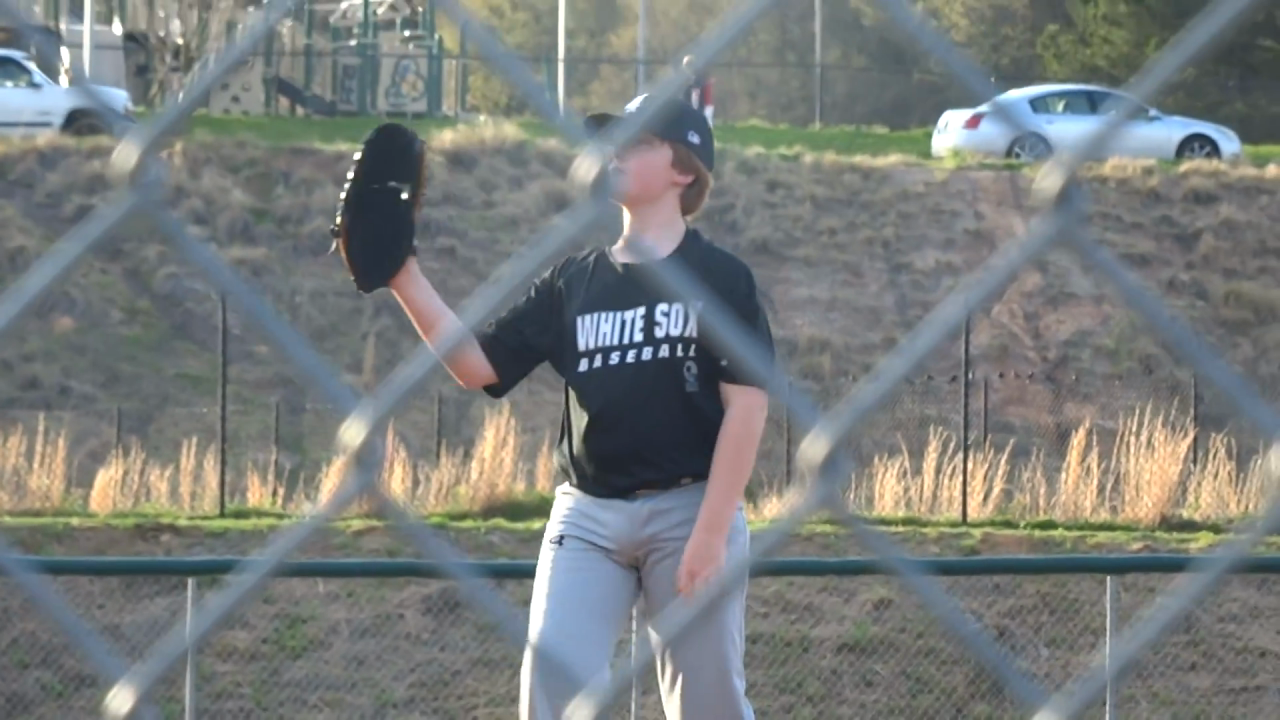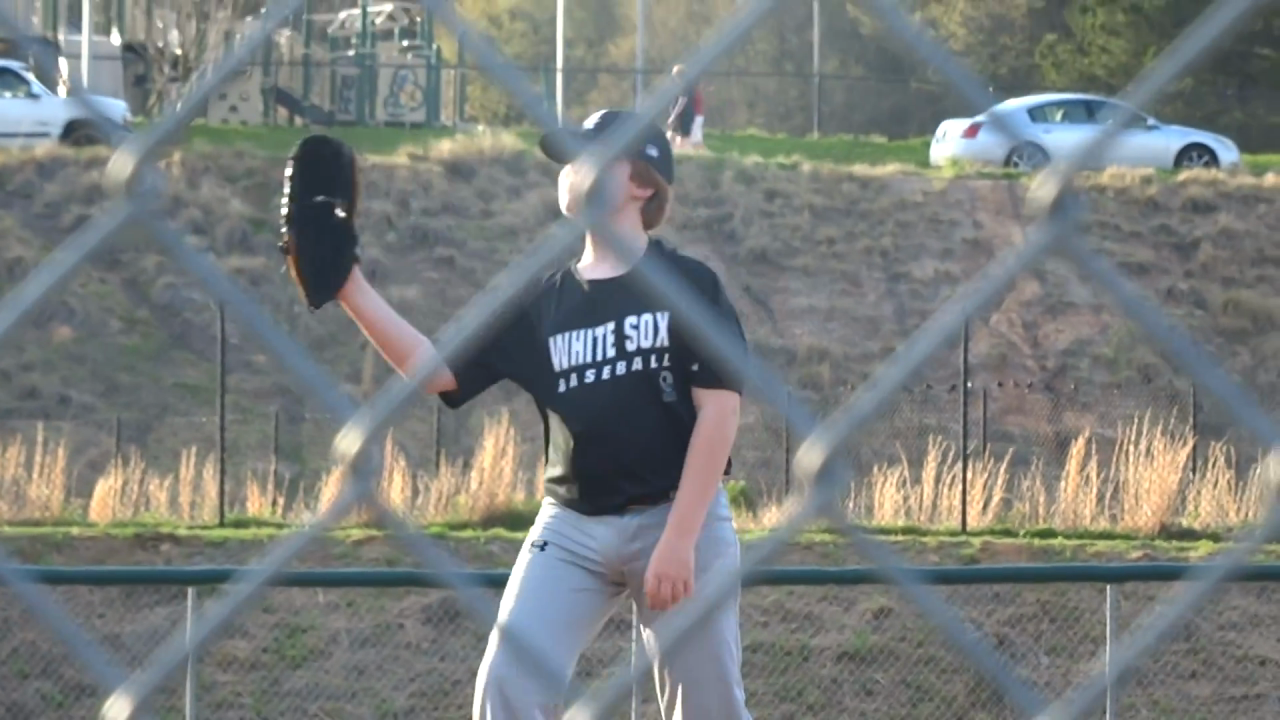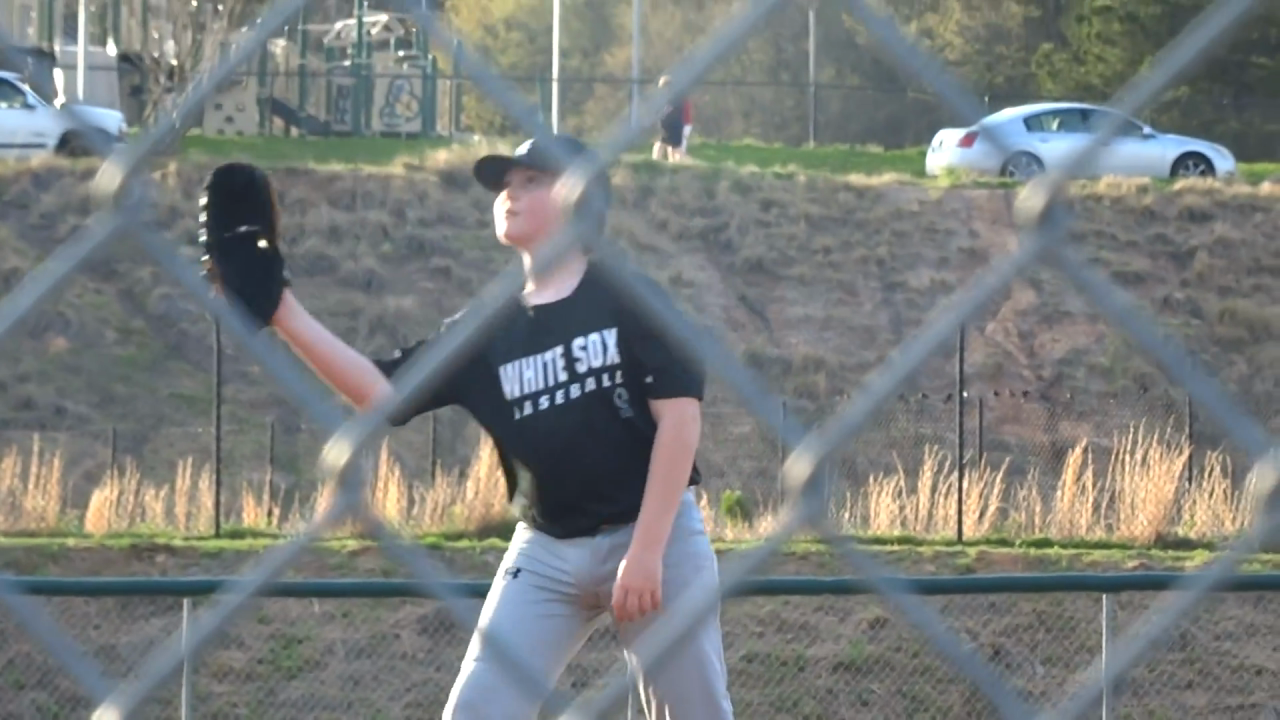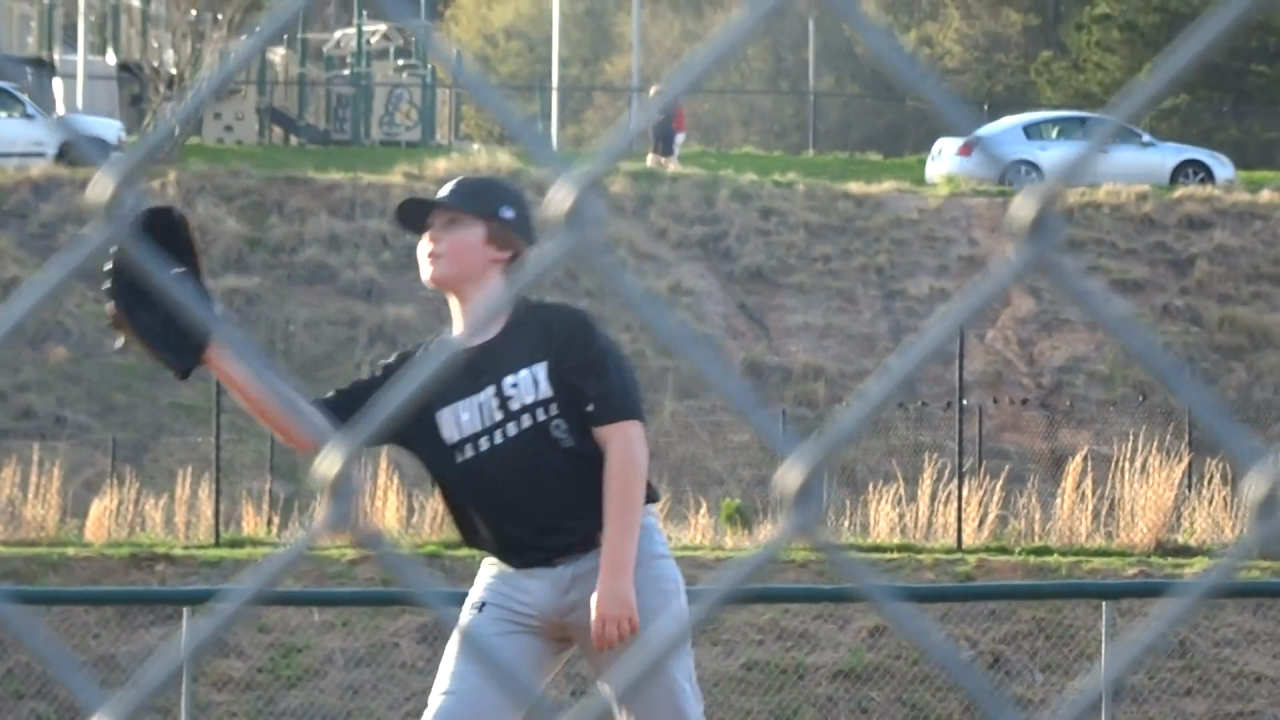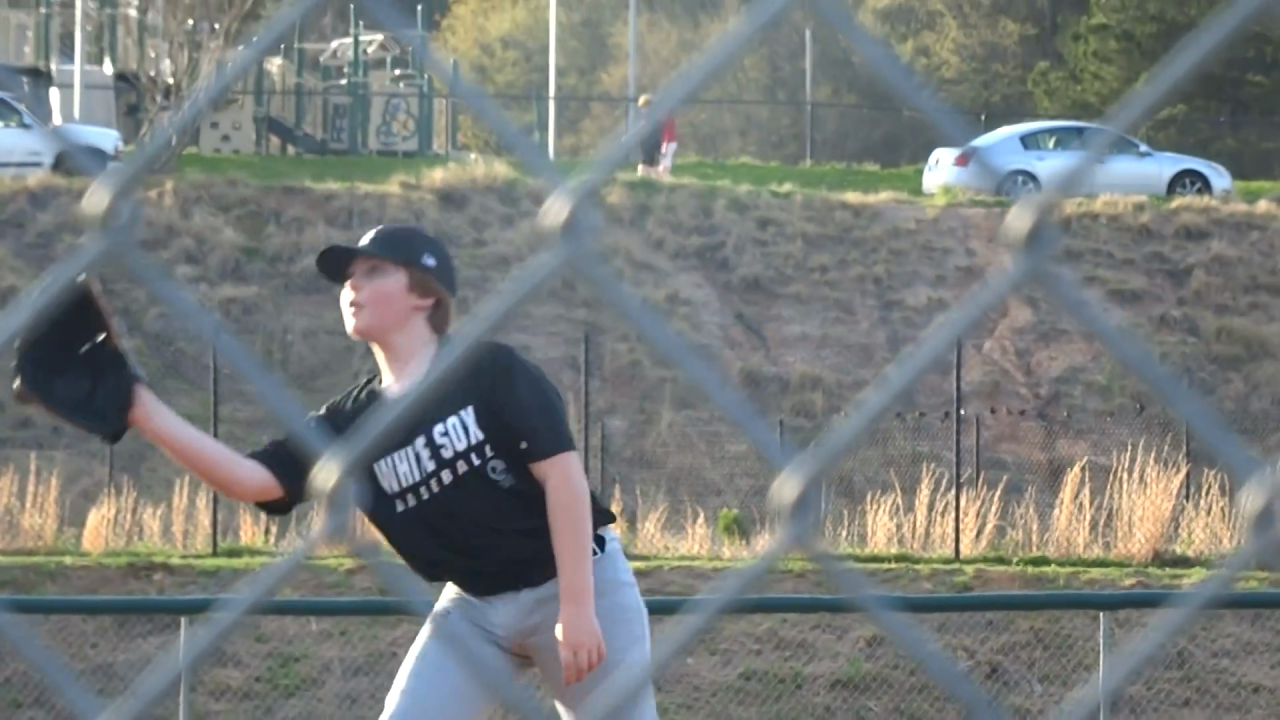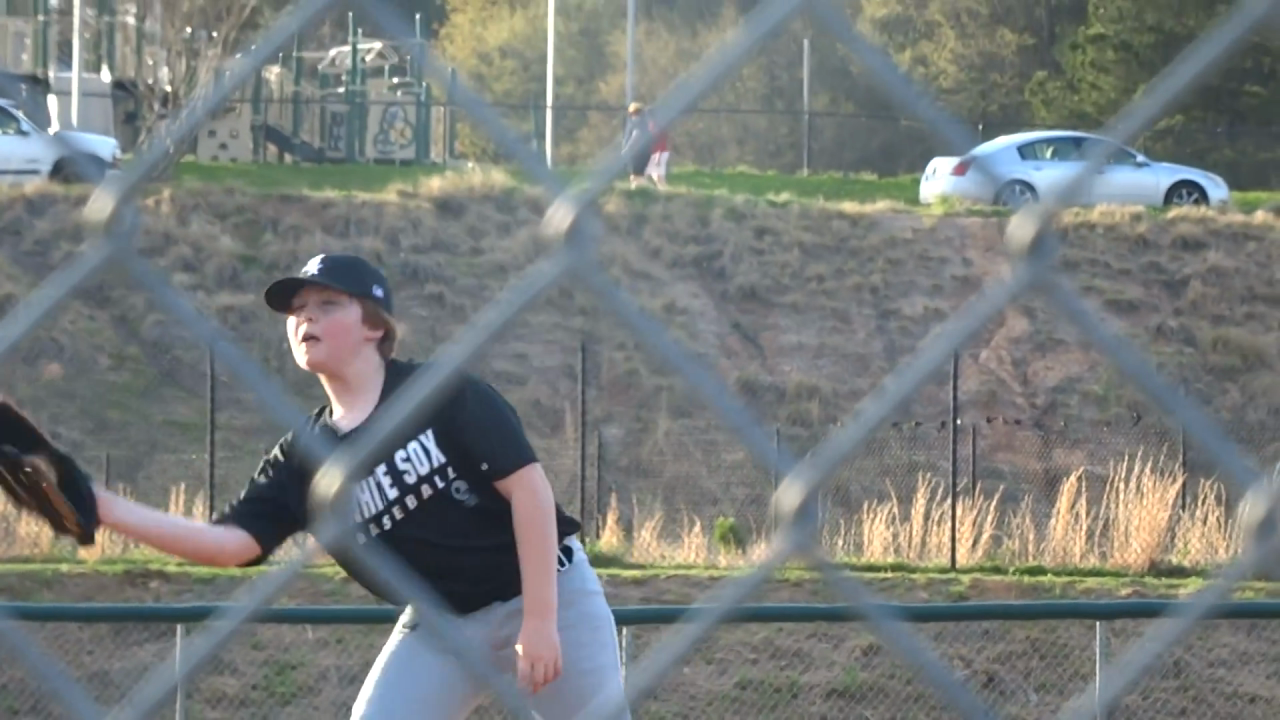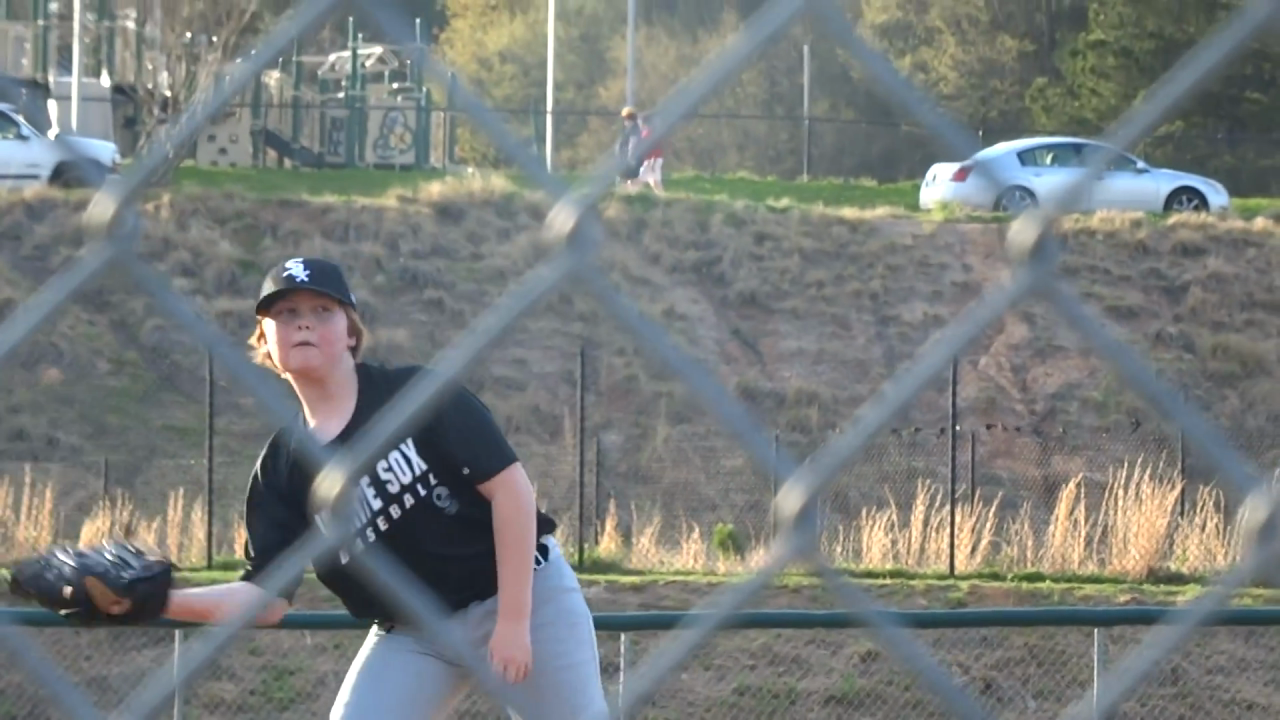
dt=0.1s
person 1, frame 1
left shoulder: (721, 276)
right shoulder: (570, 281)
left elbow: (748, 406)
right elbow: (476, 365)
left wrist: (711, 532)
right wrist: (401, 271)
left hip: (692, 509)
right hip: (588, 513)
person 1, frame 2
left shoulder: (687, 283)
right shoulder: (540, 301)
left elbow: (719, 408)
right elbow: (437, 372)
left wrist: (679, 538)
right wrist: (349, 285)
left hip: (674, 518)
right hip: (571, 527)
person 1, frame 3
left shoulder: (627, 302)
right shoulder: (482, 332)
left elbow: (679, 417)
right elbow: (377, 390)
left wrist: (648, 549)
right wrist: (280, 306)
left hip: (654, 537)
right hip: (547, 549)
person 1, frame 4
left shoulder: (565, 332)
left elbow: (624, 443)
right elbow: (312, 429)
left wrist: (616, 576)
right wrist: (211, 350)
left hip: (623, 559)
right hip: (514, 582)
person 1, frame 5
left shoulder: (491, 371)
right shoulder: (352, 420)
left elbow: (564, 475)
right elbow: (254, 480)
left wrist: (577, 607)
right wrist: (137, 405)
left hip: (581, 583)
right hip: (478, 607)
person 1, frame 6
left shoulder: (445, 393)
right shoulder: (308, 452)
left elbow: (528, 488)
right elbow: (230, 542)
left wrist: (540, 619)
right wrist: (104, 506)
left hip: (550, 594)
person 1, frame 7
right shoulder: (281, 466)
left elbow: (511, 490)
right elbow: (267, 597)
left wrist: (513, 621)
right wrist: (166, 600)
left hip: (526, 592)
right hip: (411, 625)
